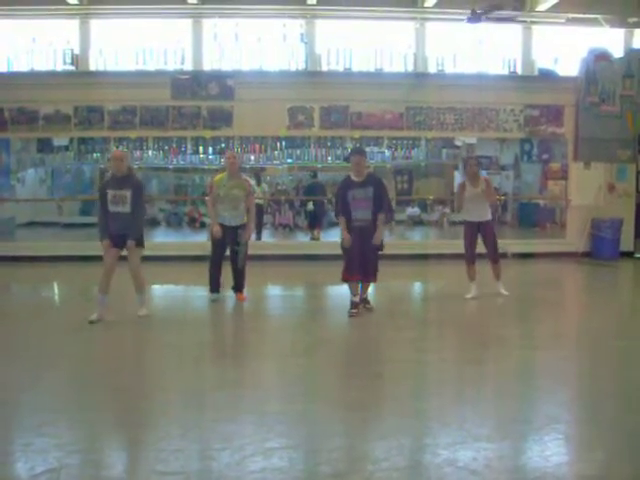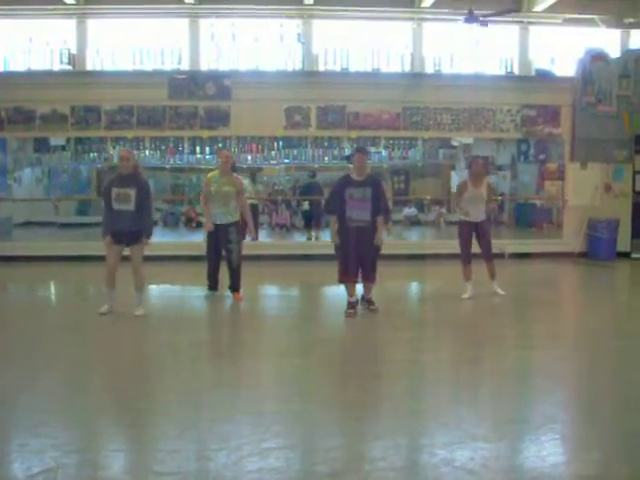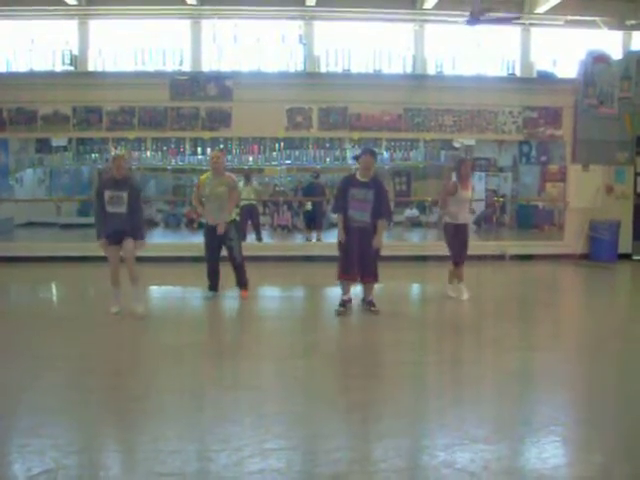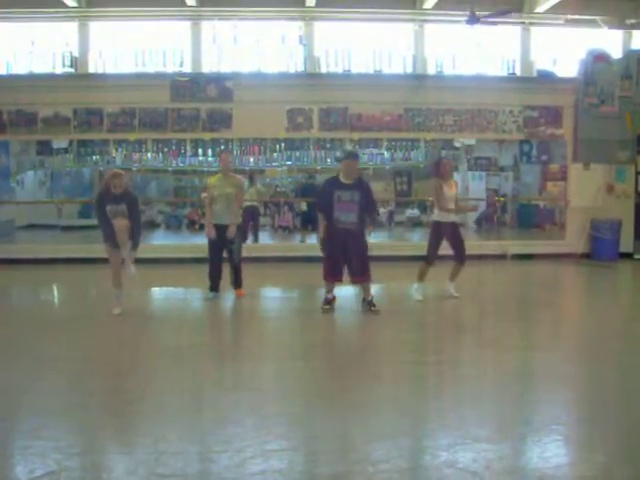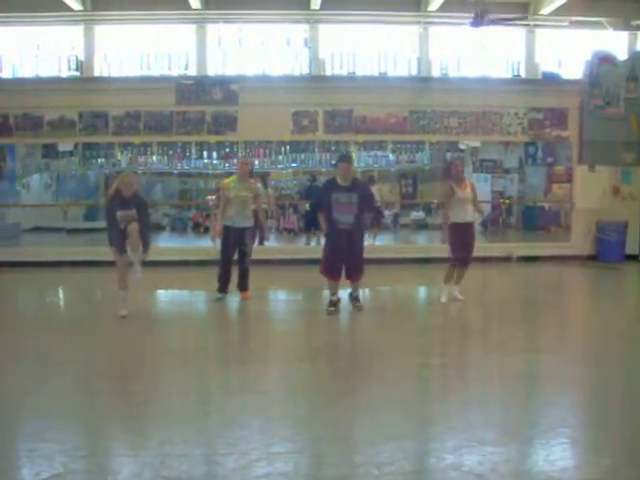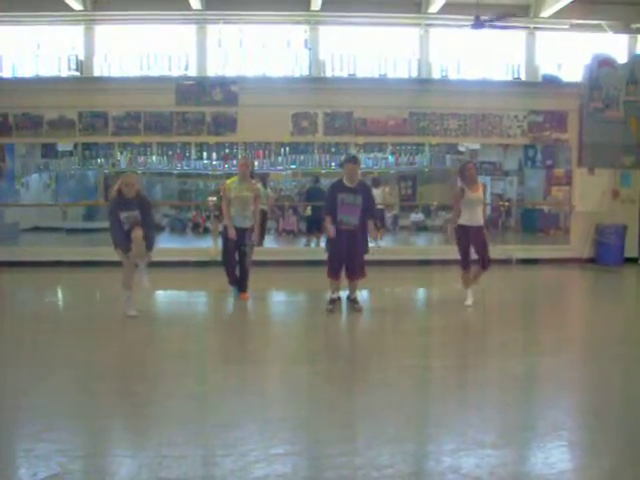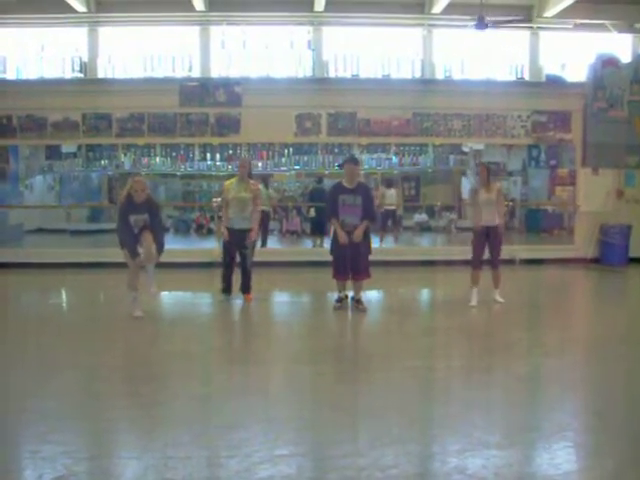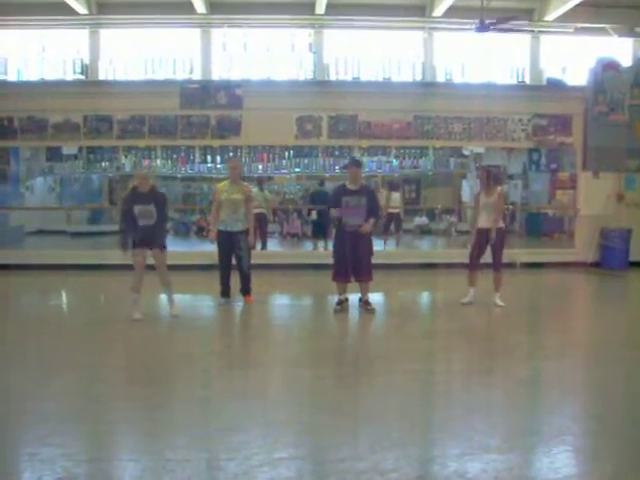
dt=0.4s
person 1, frame 1
left shoulder: (376, 182)
right shoulder: (344, 184)
left elbow: (384, 208)
right elbow: (340, 211)
left wrist: (380, 230)
right wrist: (343, 231)
left hip: (371, 232)
right hip: (352, 232)
left knee: (369, 265)
right knee: (351, 265)
left ankle: (363, 296)
right ankle: (354, 300)
person 1, frame 2
left shoulder: (375, 183)
right shoulder: (343, 182)
left elbow: (381, 210)
right elbow: (333, 209)
left wrist: (380, 232)
right wrist: (333, 231)
left hip: (368, 232)
right hip: (347, 232)
left knee: (369, 266)
right knee: (348, 266)
left ankle: (367, 297)
right ankle: (351, 301)
person 1, frame 3
left shoulder: (378, 186)
right shoulder: (347, 182)
left elbow: (383, 214)
right elbow: (339, 209)
left wrist: (379, 235)
right wrist: (340, 229)
left hip: (369, 233)
right hip: (349, 231)
left knee: (370, 267)
right knee: (347, 265)
left ankle: (368, 299)
right ankle: (345, 299)
person 1, frame 4
left shoulder: (362, 185)
right shoulder: (330, 184)
left elbow: (370, 210)
right elbow: (321, 209)
left wrist: (366, 226)
right wrist: (322, 229)
left hip: (356, 233)
right hip: (334, 233)
left knee: (361, 266)
right knee: (331, 266)
left ankle: (368, 299)
right ankle: (329, 297)
person 1, frame 5
left shoulder: (361, 186)
right shoulder: (328, 186)
left elbow: (370, 207)
right elbow: (321, 209)
left wrist: (361, 222)
right wrist: (324, 226)
left hip: (355, 232)
right hip: (334, 232)
left knee: (356, 265)
right knee: (332, 265)
left ankle: (354, 295)
right ankle: (334, 298)
person 1, frame 6
left shoulder: (365, 189)
right shoulder: (335, 187)
left elbow: (370, 212)
right elbow: (328, 210)
left wrist: (370, 228)
right wrist: (329, 225)
left hip: (357, 234)
right hip: (338, 233)
left knee: (356, 266)
right knee: (334, 265)
left ankle: (352, 297)
right ankle: (334, 297)
person 1, frame 7
left shoulder: (365, 189)
right shoulder: (335, 189)
left elbow: (370, 214)
right elbow: (331, 214)
left wrist: (360, 229)
right wrist: (339, 231)
left hip: (360, 234)
right hip: (341, 234)
left knee: (360, 267)
right knee: (340, 267)
left ankle: (357, 298)
right ankle: (341, 296)
person 1, frame 8
left shoulder: (368, 191)
right shoulder: (339, 191)
left elbow: (376, 212)
right elbow: (331, 209)
left wrist: (370, 223)
right wrist: (333, 212)
left hip: (362, 236)
right hip: (343, 236)
left knee: (364, 268)
right knee: (341, 268)
left ankle: (365, 299)
right ankle: (342, 299)
person 2, frame 1
left shoulder: (136, 184)
right shoulder: (106, 185)
left elbow: (140, 212)
right elbow: (103, 212)
left wrist: (133, 236)
right wrist: (104, 236)
left hip: (133, 234)
right hip: (113, 234)
left knee: (135, 270)
right knee: (107, 270)
left ankle: (142, 305)
right ankle: (100, 310)
person 2, frame 2
left shoulder: (141, 183)
right shoulder: (111, 183)
left elbow: (147, 210)
right elbow: (107, 209)
left wrist: (147, 233)
right wrist: (106, 232)
left hip: (135, 231)
right hip: (116, 231)
left knee: (137, 267)
right knee: (110, 267)
left ankle: (139, 304)
right ankle: (110, 302)
person 2, frame 3
left shoulder: (132, 186)
right shoulder: (103, 184)
left elbow: (138, 212)
right elbow: (99, 211)
left wrist: (140, 236)
right wrist: (100, 235)
left hip: (128, 229)
right hip: (110, 231)
left knee: (129, 260)
right knee: (113, 267)
left ankle: (138, 299)
right ankle: (116, 302)
person 2, frame 4
left shoulder: (131, 197)
right shoulder: (102, 197)
left elbow: (136, 220)
right elbow: (103, 222)
left wrist: (134, 246)
right wrist: (112, 244)
left hip: (126, 230)
right hip: (111, 232)
left knee: (120, 225)
right knee: (115, 267)
left ankle: (128, 259)
right ankle: (118, 303)
person 2, frame 5
left shoulder: (140, 201)
right shoulder: (112, 201)
left elbow: (145, 224)
right elbow: (112, 227)
left wrist: (145, 248)
right wrist: (121, 250)
left hip: (134, 234)
right hip: (117, 235)
left knee: (133, 228)
right knee: (121, 268)
left ankle: (136, 264)
right ankle: (124, 304)
person 2, frame 6
left shoulder: (143, 201)
right shoulder: (115, 202)
left elbow: (149, 223)
right elbow: (115, 227)
left wrist: (149, 248)
right wrist: (126, 249)
left hip: (136, 230)
right hip: (121, 236)
left knee: (137, 236)
right knee: (128, 266)
left ankle: (143, 270)
right ankle: (129, 303)
person 2, frame 7
left shoulder: (152, 204)
right shoulder: (125, 205)
left elbow: (158, 227)
right elbow: (124, 231)
left wrist: (159, 250)
right wrist: (134, 254)
left hip: (144, 232)
right hip: (128, 237)
left knee: (148, 240)
right knee: (134, 267)
left ankle: (151, 278)
right ankle: (135, 304)
person 2, frame 8
left shoulder: (159, 196)
right shoulder: (130, 198)
left elbow: (163, 219)
right elbow: (125, 220)
left wrist: (160, 240)
right wrist: (124, 241)
left hip: (155, 236)
right hip: (138, 237)
left knee: (162, 269)
right knee: (139, 269)
left ankle: (171, 302)
right ankle: (135, 307)
person 3, frame 1
left shoulder: (246, 182)
right shoulder: (217, 181)
left elbow: (251, 207)
right elbow: (210, 203)
left wrist: (250, 228)
right wrist: (215, 224)
left hip: (239, 226)
right hip: (220, 225)
left knee: (239, 260)
right knee: (216, 259)
left ankle: (239, 290)
right ankle: (214, 290)
person 3, frame 2
left shoulder: (237, 180)
right shoulder: (210, 178)
left elbow: (243, 204)
right elbow: (203, 200)
left wrist: (250, 226)
right wrist: (207, 220)
left hip: (232, 223)
right hip: (214, 224)
left knee: (234, 258)
right knee: (212, 258)
left ankle: (235, 289)
right ankle: (212, 287)
person 3, frame 3
left shoulder: (230, 179)
right shoulder: (203, 180)
left elbow: (232, 202)
right elbow: (196, 199)
left wrist: (223, 222)
right wrist: (205, 214)
left hip: (228, 222)
right hip: (210, 224)
left knee: (236, 256)
right knee: (211, 258)
left ankle: (243, 286)
right ankle: (213, 288)
person 3, frame 4
left shoulder: (239, 181)
right shoulder: (212, 182)
left elbow: (239, 205)
right elbow: (208, 206)
left wrist: (233, 225)
right wrist: (209, 226)
left hip: (233, 225)
right hip: (215, 225)
left knee: (235, 258)
right knee: (214, 259)
left ankle: (238, 286)
right ankle: (214, 289)
person 3, frame 5
left shoulder: (255, 186)
right shoulder: (227, 183)
left elbow: (259, 208)
right elbow: (222, 206)
left wrist: (264, 227)
right wrist: (217, 226)
left hip: (247, 227)
right hip: (229, 226)
left knee: (244, 260)
right knee: (226, 259)
left ankle: (244, 288)
right ankle: (222, 290)
person 3, frame 6
left shoulder: (255, 187)
right shoulder: (229, 184)
left elbow: (257, 210)
right elbow: (225, 207)
left wrist: (256, 231)
right wrist: (230, 227)
left hip: (247, 228)
right hip: (231, 226)
left knee: (245, 261)
right knee: (228, 258)
left ankle: (243, 289)
right ankle: (234, 282)
person 3, frame 7
left shoulder: (254, 187)
right shoulder: (228, 185)
left elbow: (256, 210)
right elbow: (224, 208)
left wrist: (255, 230)
right wrist: (224, 228)
left hip: (247, 229)
right hip: (230, 228)
left knee: (246, 262)
right knee: (228, 261)
left ankle: (246, 291)
right ankle: (226, 291)
person 3, frame 8
left shoulder: (246, 189)
right shoulder: (220, 188)
left elbow: (249, 212)
right elbow: (215, 210)
left wrist: (251, 233)
right wrist: (212, 229)
left hip: (241, 230)
right hip: (223, 230)
left knee: (244, 263)
right knee: (224, 264)
left ankle: (246, 293)
right ankle: (225, 294)
person 4, frame 1
left shoulder: (486, 181)
right shoulder: (463, 185)
left elbow: (493, 200)
right elbow: (458, 208)
left wrist: (487, 192)
right wrist: (459, 199)
left hip: (486, 221)
right hip: (470, 222)
left knee: (494, 254)
right knee: (469, 256)
left ankle: (499, 285)
right ankle: (473, 288)
person 4, frame 2
left shoulder: (487, 184)
right shoulder: (463, 185)
left elbow: (490, 202)
right elbow: (457, 202)
left wrist: (488, 208)
right wrist: (462, 210)
left hip: (481, 222)
right hip: (465, 222)
left knee: (488, 254)
right knee: (466, 255)
left ankle: (494, 285)
right ankle: (468, 287)
person 4, frame 3
left shoulder: (470, 186)
right shoulder: (453, 186)
right elbow: (442, 204)
left wrist: (470, 210)
right wrist: (448, 213)
left hip: (463, 225)
right hip: (451, 224)
left knee: (461, 258)
right knee: (457, 257)
left ankle: (450, 286)
right ankle: (462, 288)
person 4, frame 4
left shoulder: (454, 183)
right shoulder: (438, 185)
left elbow: (455, 205)
right elbow: (440, 206)
left wrist: (468, 209)
right wrist: (460, 210)
left hip: (452, 224)
right hip: (439, 223)
left knee: (461, 256)
right knee: (430, 257)
left ankle: (451, 286)
right ankle: (418, 287)
person 4, frame 5
left shoulder: (470, 185)
right shoulder: (451, 187)
left elbow: (475, 204)
right elbow: (445, 209)
left wrist: (482, 212)
right wrist: (445, 230)
left hip: (469, 224)
right hip: (455, 225)
left knee: (465, 260)
right knee: (456, 259)
left ankle: (455, 289)
right ankle: (445, 289)
person 4, frame 6
left shoulder: (482, 188)
right shoulder: (462, 190)
left elbow: (483, 208)
right elbow: (456, 210)
left wrist: (484, 227)
right wrist: (453, 228)
left hip: (478, 228)
right hip: (464, 227)
left knee: (486, 261)
right knee: (465, 261)
left ankle: (470, 284)
right ankle: (468, 294)
person 4, frame 7
left shoulder: (497, 189)
right shoulder: (476, 191)
left elbow: (500, 207)
right elbow: (475, 209)
left wrist: (501, 221)
right wrist: (477, 223)
left hip: (494, 227)
right hip: (481, 227)
left knee: (495, 261)
right knee: (476, 260)
left ankle: (496, 293)
right ankle: (474, 295)
person 4, frame 8
left shoulder: (499, 192)
right shoulder: (478, 195)
left elbow: (499, 212)
right elbow: (475, 215)
left wrist: (493, 229)
right wrist: (473, 234)
left hip: (497, 230)
right hip: (481, 230)
left knee: (497, 263)
right knee: (473, 260)
left ankle: (497, 296)
right ankle: (471, 294)
